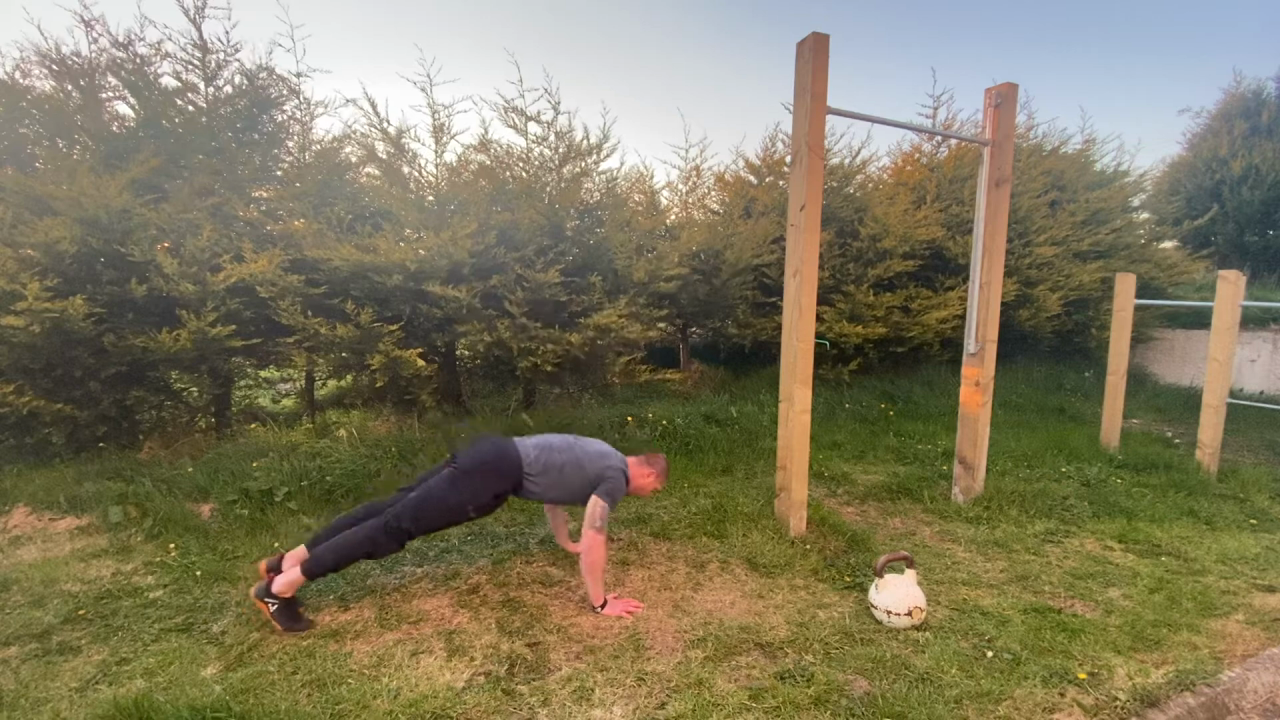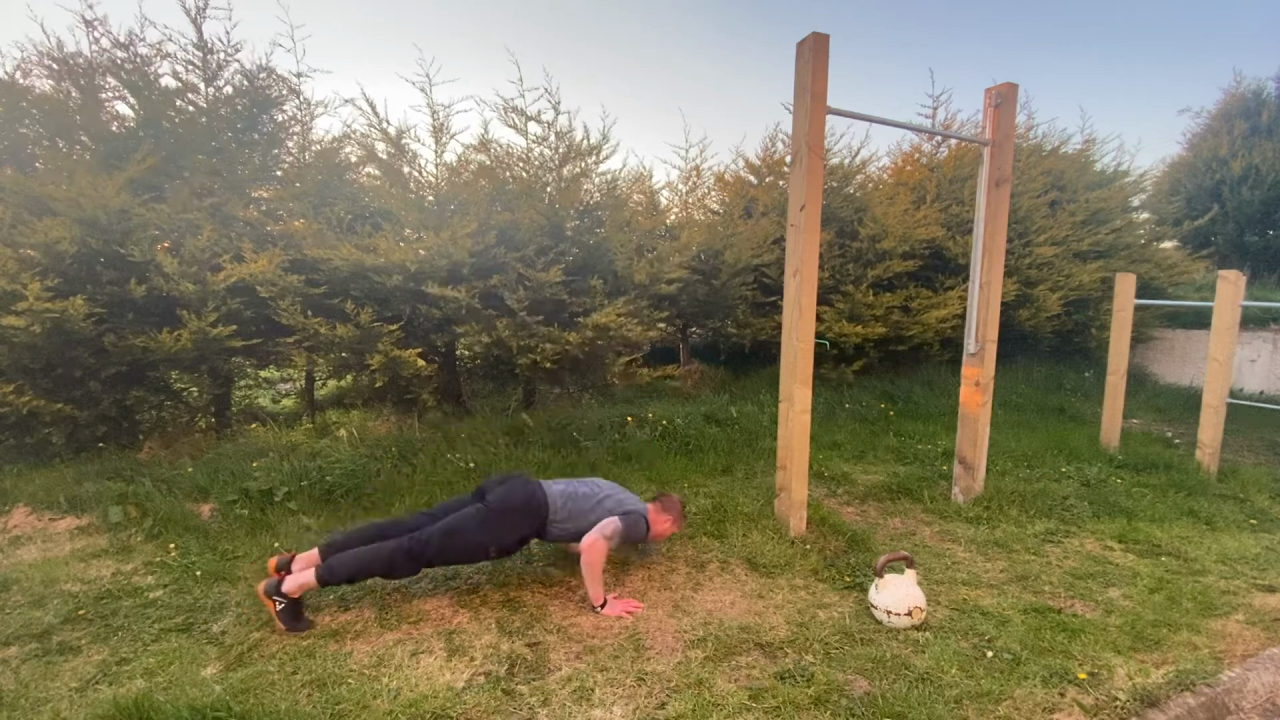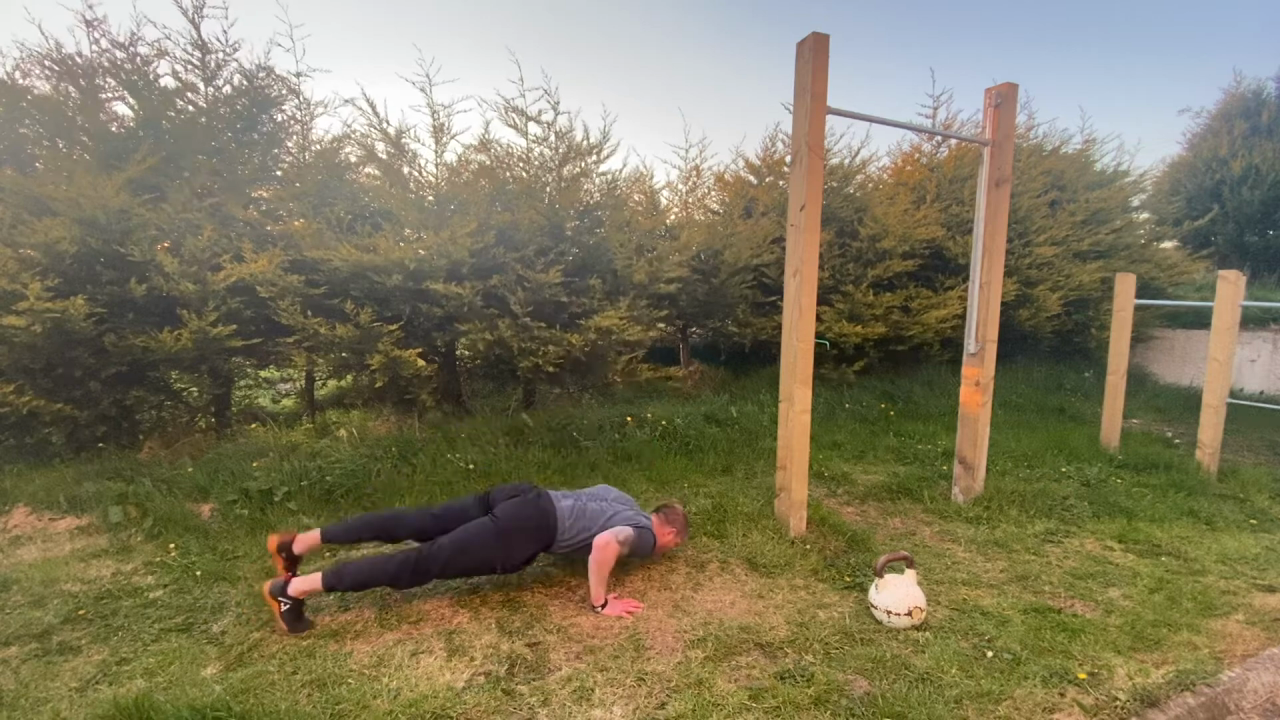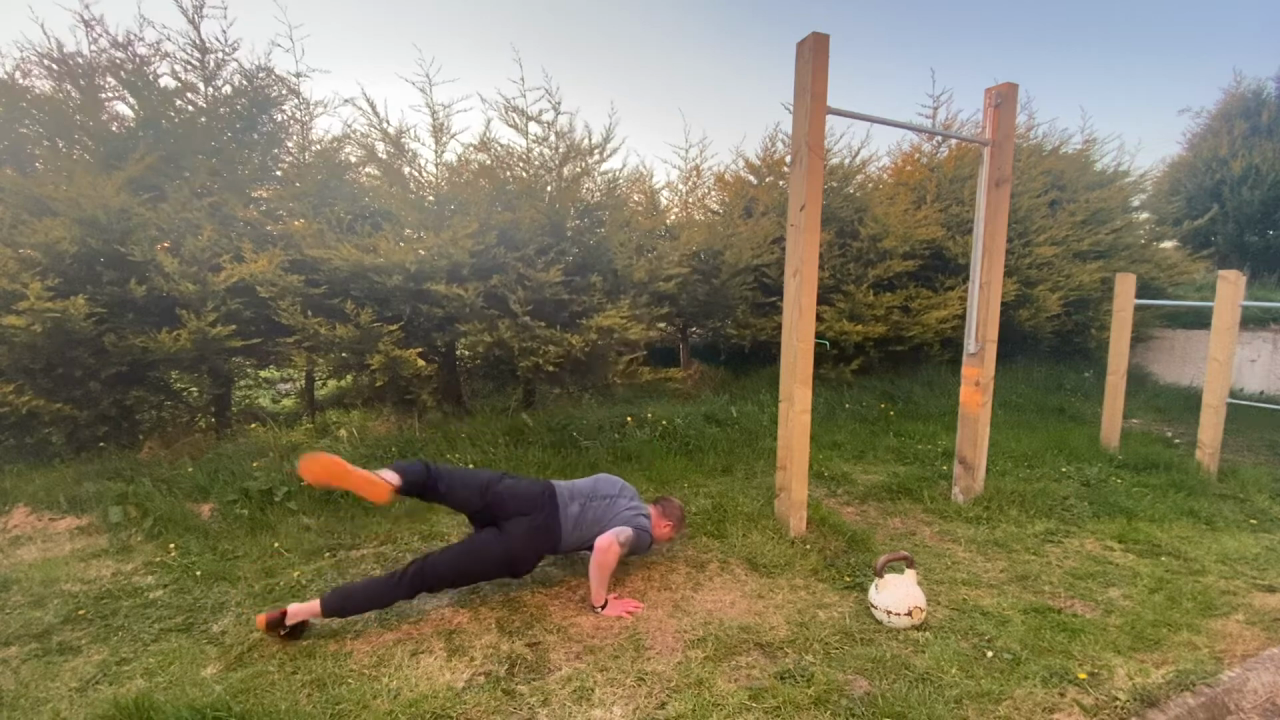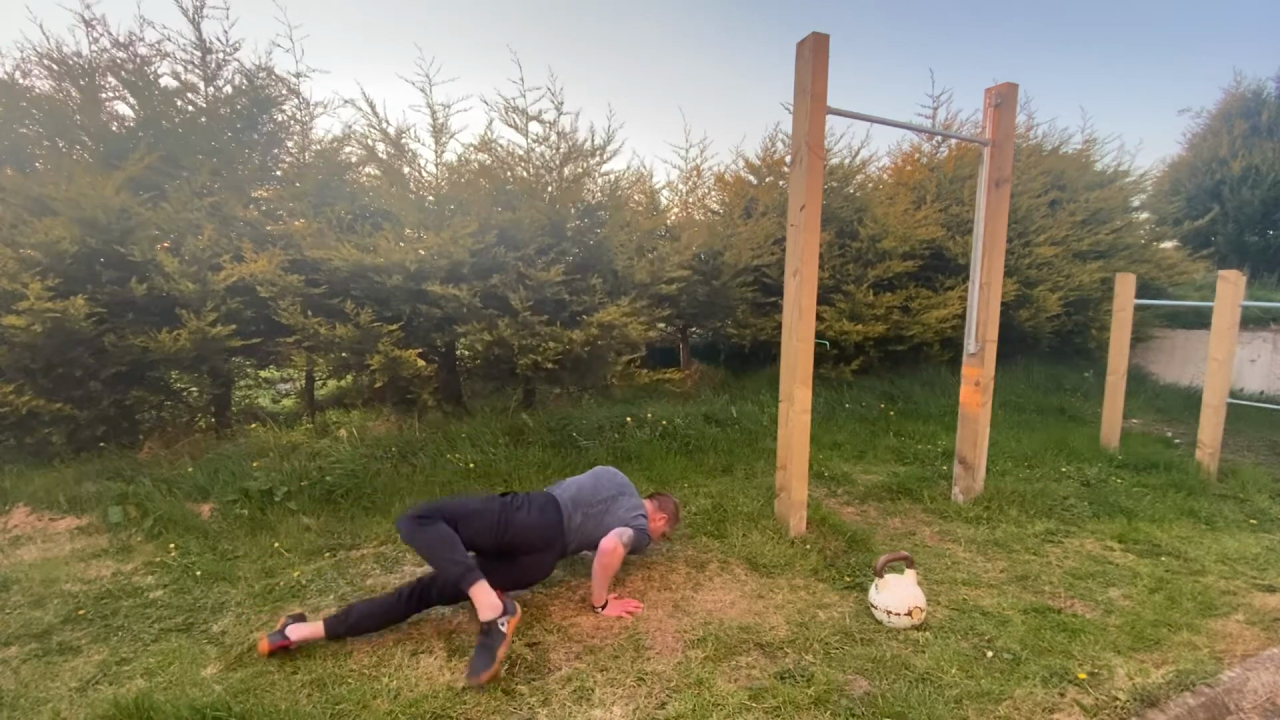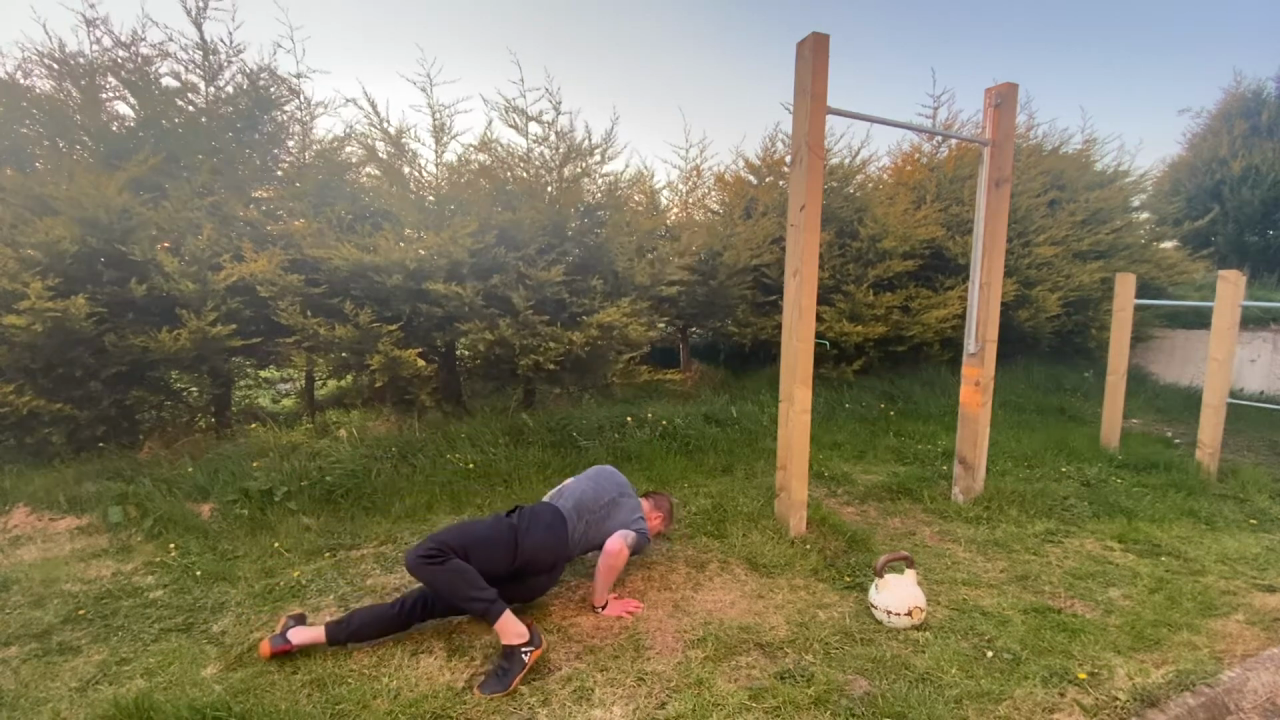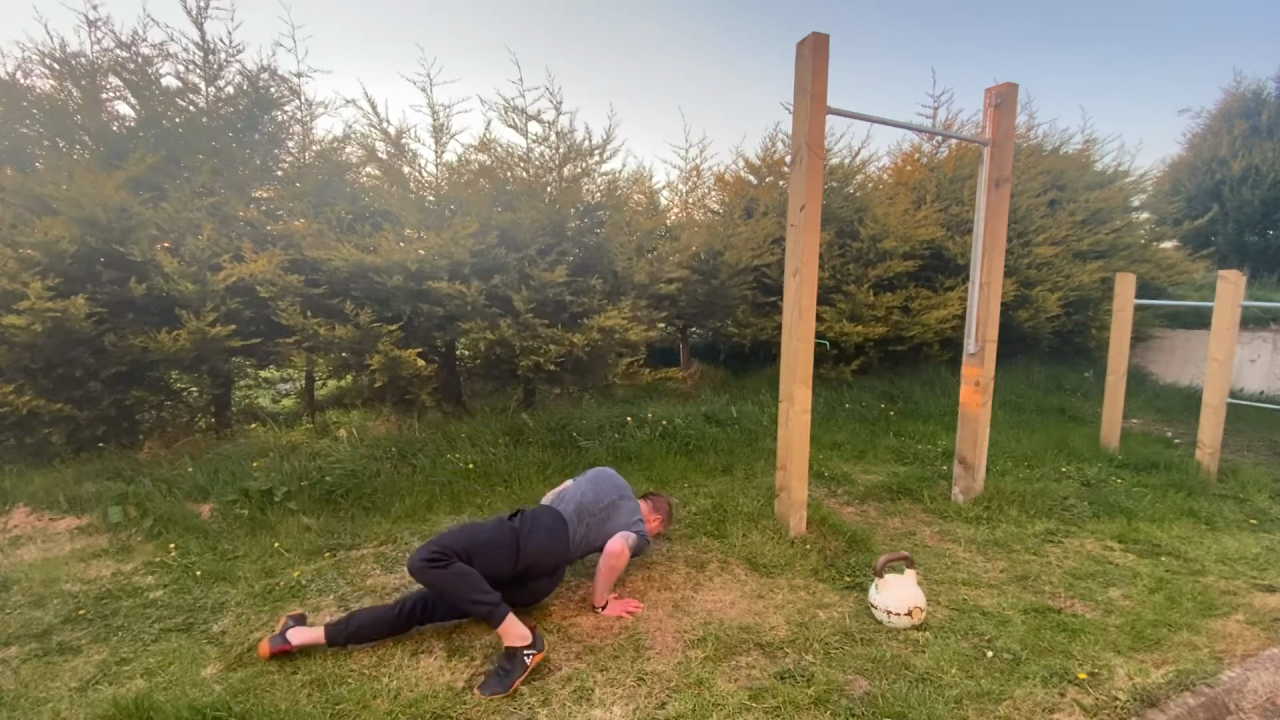
dt=0.3s
person 1, frame 1
left shoulder: (603, 459)
right shoulder: (616, 476)
right elbow: (594, 539)
left wrist: (565, 542)
right wrist: (600, 602)
left hip: (490, 451)
right hip: (494, 471)
left knee: (391, 507)
right knee: (397, 525)
left ankle: (287, 561)
right ankle: (280, 586)
person 1, frame 2
left shoulder: (618, 496)
right shoulder: (636, 519)
right elbow: (592, 546)
left wrist: (567, 543)
right wrist: (600, 602)
left hip: (516, 487)
right hip: (518, 513)
left knee: (411, 528)
right knee: (416, 550)
left ankle: (296, 562)
right ankle: (290, 587)
person 1, frame 3
left shoulder: (623, 500)
right shoulder: (643, 535)
right elbow: (604, 545)
right wrist: (600, 602)
left hip: (526, 495)
right hip: (525, 529)
left knee: (412, 524)
right knee: (422, 563)
left ankle: (298, 542)
right ankle: (293, 588)
person 1, frame 4
left shoulder: (620, 486)
right shoulder: (641, 533)
right elbow: (606, 546)
right wrist: (600, 603)
left hip: (531, 494)
right hip: (526, 540)
right knee: (421, 574)
left ankle: (386, 479)
right ankle: (297, 612)
person 1, frame 5
left shoulder: (612, 473)
right shoulder: (641, 532)
right elbow: (609, 548)
right wrist: (600, 603)
left hip: (533, 511)
right hip: (539, 558)
person 1, frame 6
left shoulder: (607, 471)
right shoulder: (640, 532)
right elbow: (615, 549)
right wrist: (601, 603)
left hip: (537, 525)
right hip: (543, 571)
person 1, frame 7
left shoulder: (607, 474)
right shoulder: (640, 535)
right elbow: (616, 550)
right wrist: (602, 603)
left hip: (538, 528)
right hip: (543, 576)
